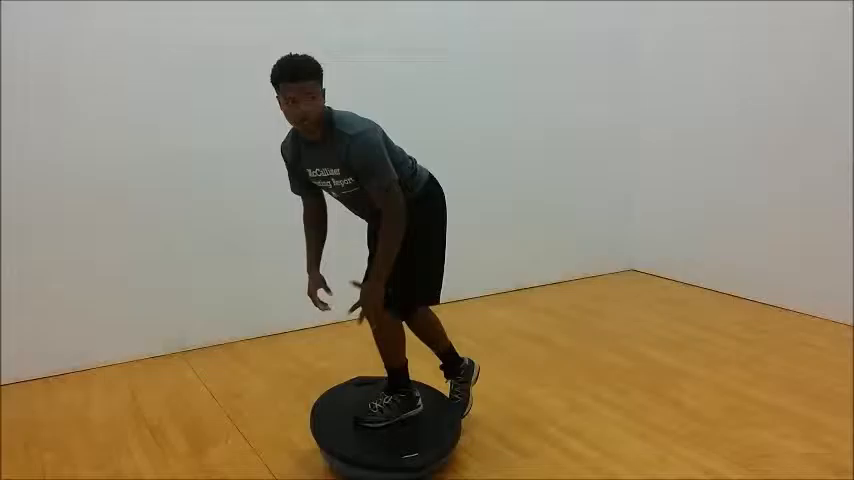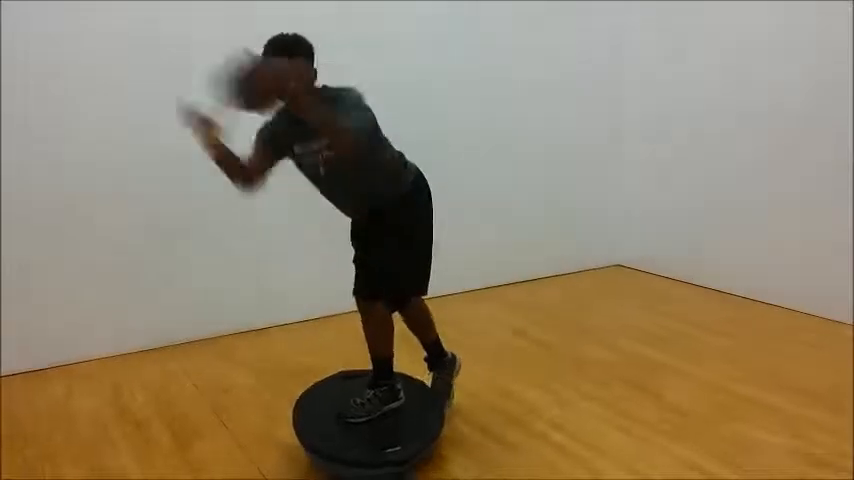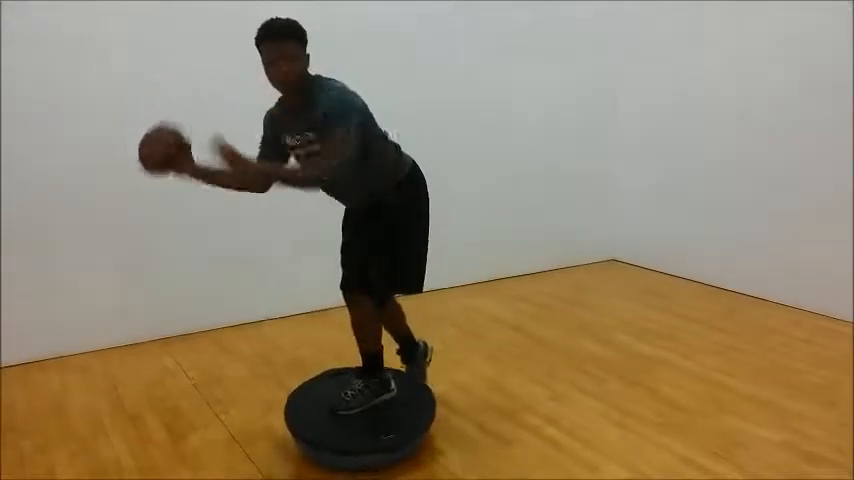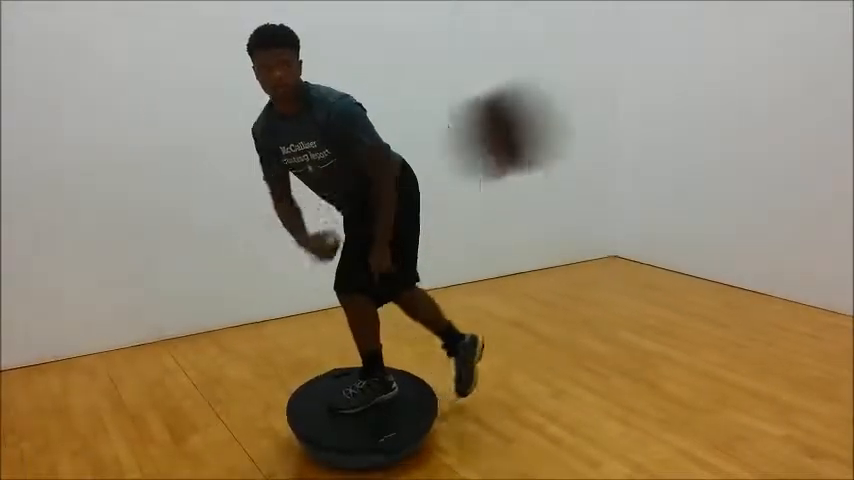
dt=0.4s
person 1, frame 1
left shoulder: (358, 139)
right shoulder: (292, 150)
left elbow: (395, 212)
right elbow: (313, 207)
left wrist: (375, 282)
right wrist: (313, 269)
left hip: (418, 207)
right hip: (383, 216)
left knee: (383, 303)
right knee: (404, 303)
left ankle: (400, 395)
right ankle: (458, 368)
person 1, frame 2
left shoulder: (345, 101)
right shoulder: (279, 130)
left elbow: (350, 146)
right elbow: (248, 178)
left wrist: (300, 101)
right wrist: (212, 143)
left hip: (405, 202)
right hip: (369, 214)
left knee: (373, 295)
right knee: (399, 292)
left ankle: (385, 388)
right ankle: (440, 359)
person 1, frame 3
left shoulder: (336, 100)
right shoulder: (277, 119)
left elbow: (333, 170)
right elbow: (264, 183)
left wrist: (253, 168)
right wrist: (194, 170)
left hip: (399, 193)
right hip: (363, 203)
left knee: (360, 288)
right knee: (368, 288)
left ankle: (375, 379)
right ankle: (412, 352)
person 1, frame 4
left shoulder: (337, 109)
right shoulder: (265, 131)
left elbow: (384, 172)
right elbow: (280, 196)
left wrist: (381, 243)
right wrist: (303, 237)
left hip: (392, 192)
right hip: (357, 204)
left knee: (353, 286)
right knee: (393, 285)
left ankle: (375, 379)
right ankle: (459, 344)
